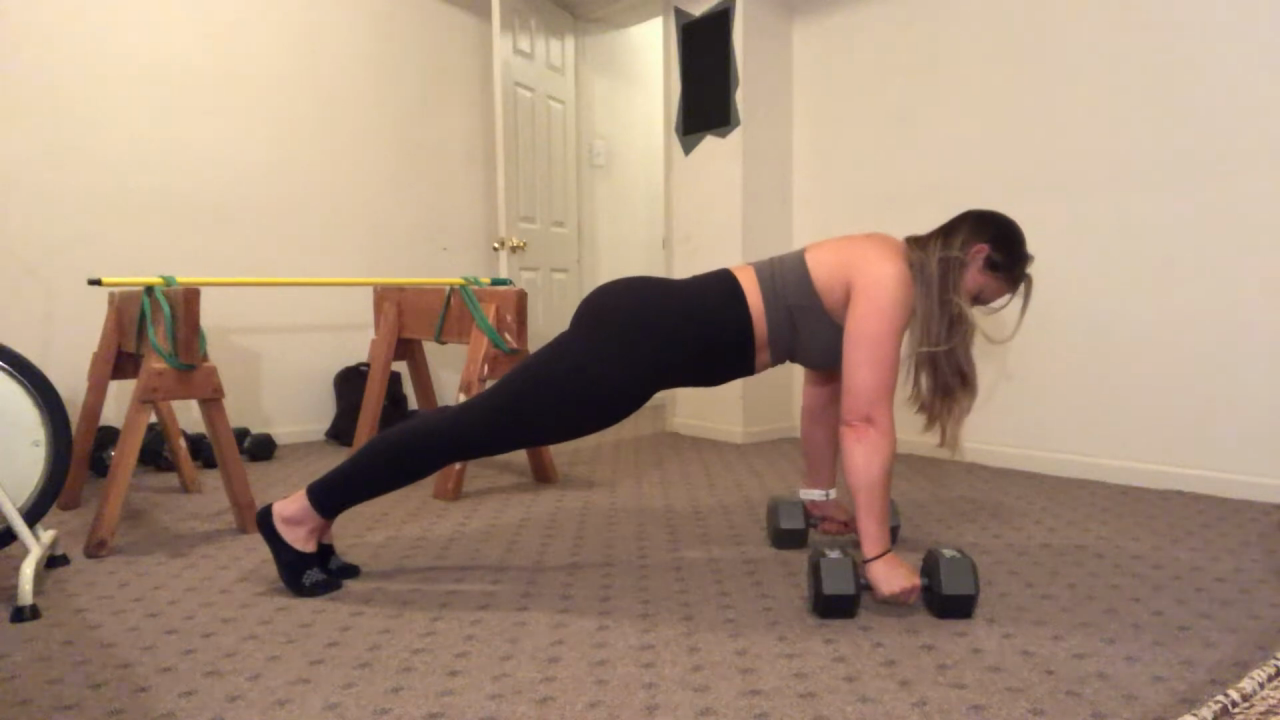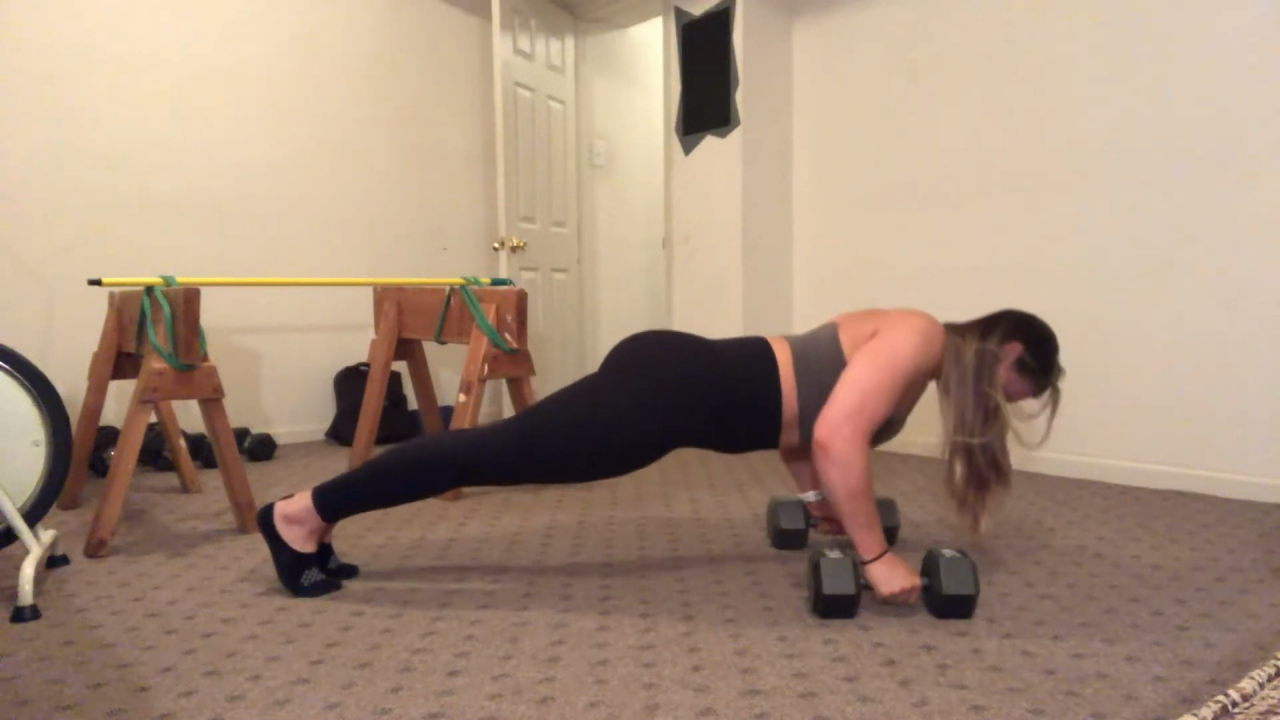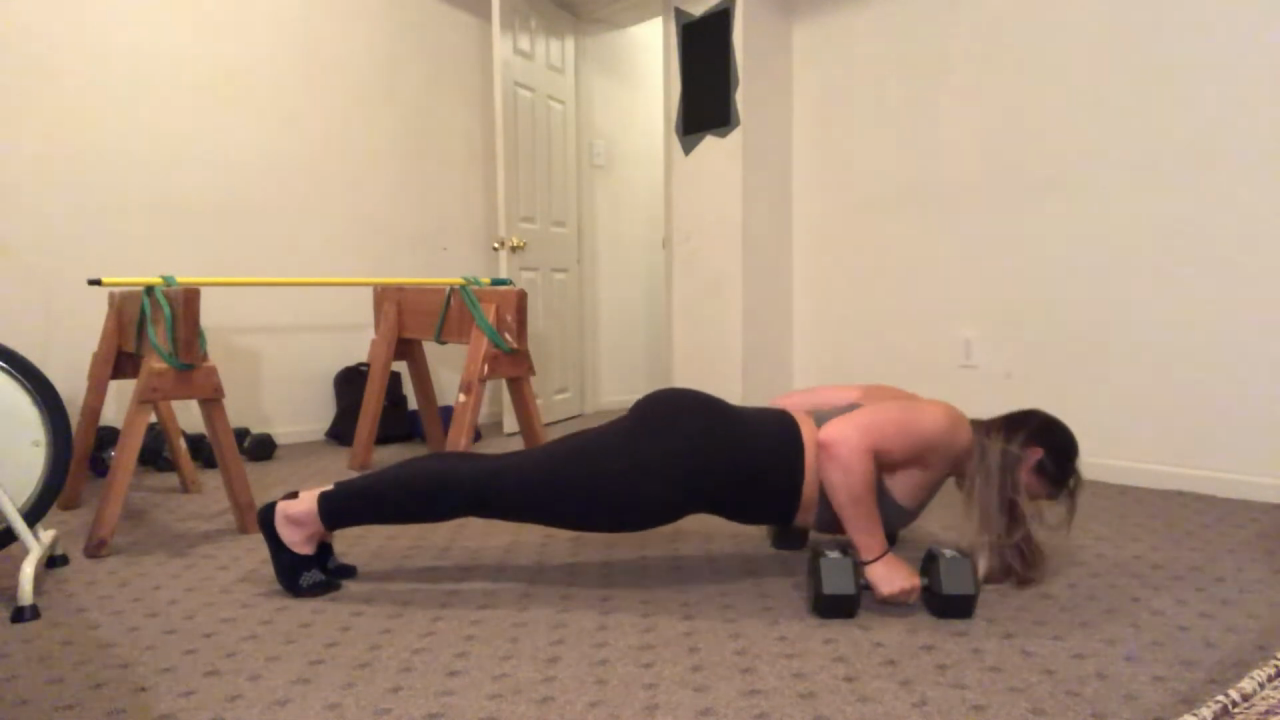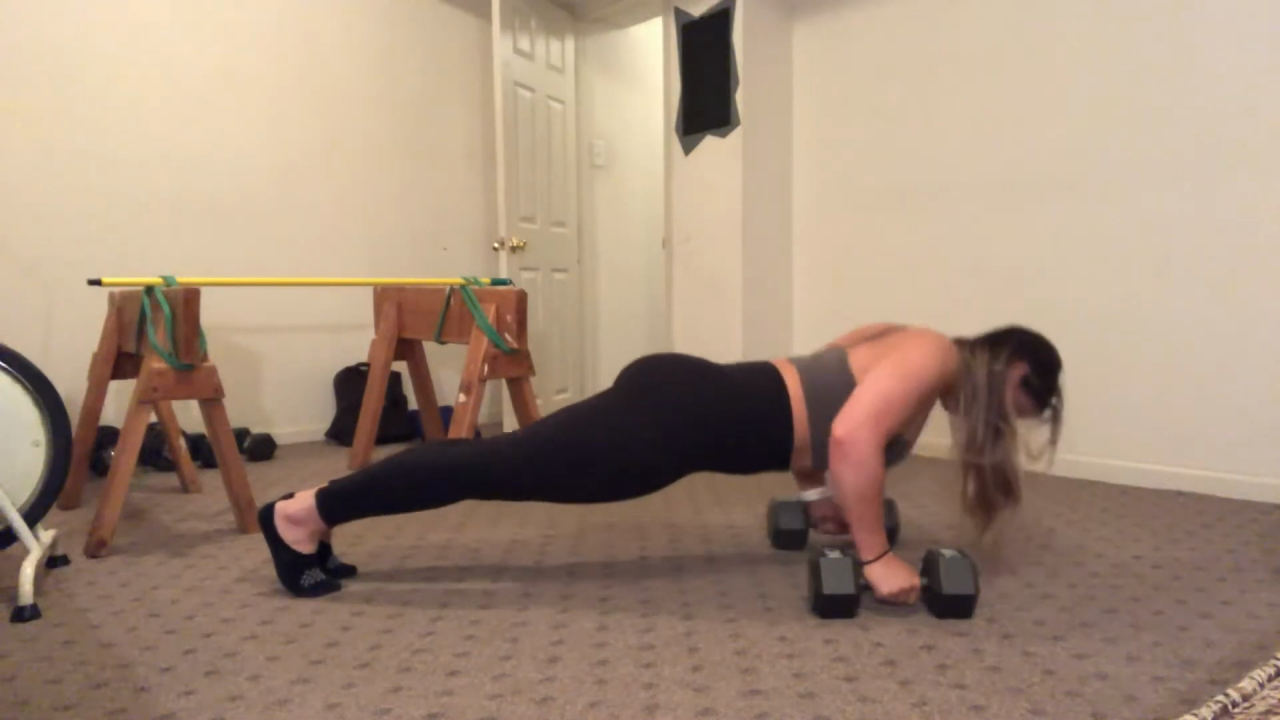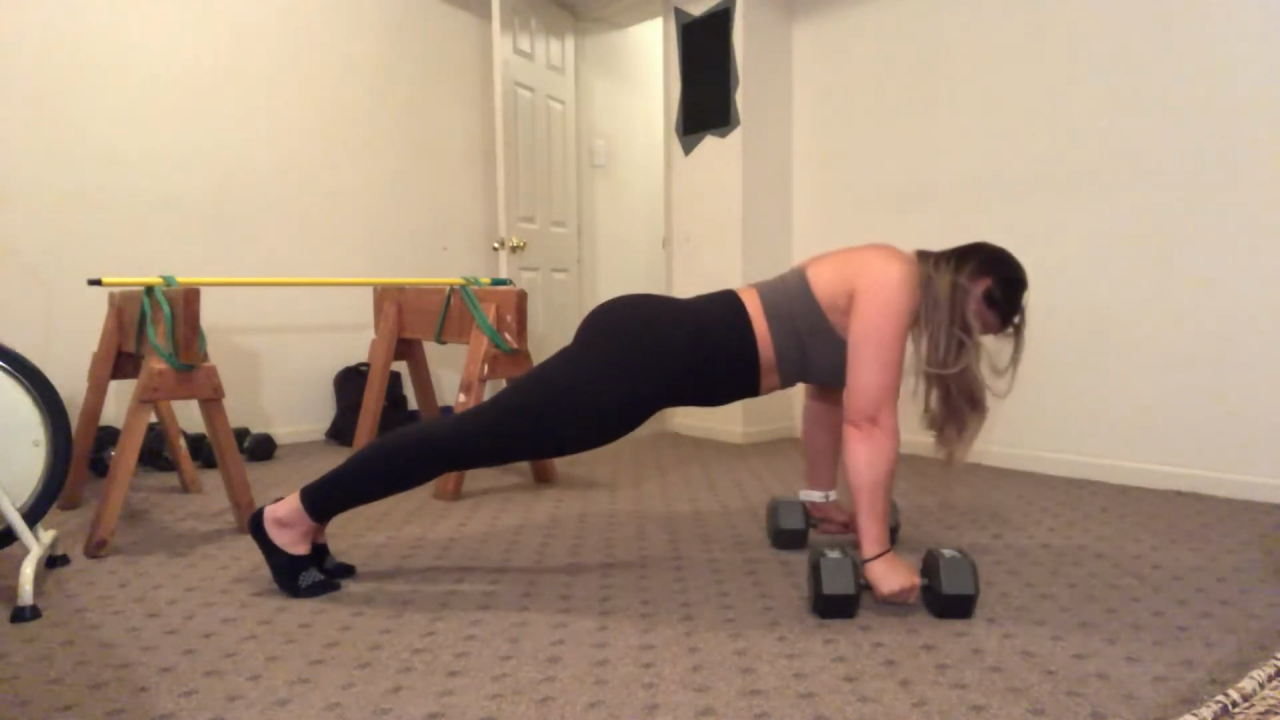
dt=1s
person 1, frame 1
left shoulder: (873, 270)
right shoulder: (891, 273)
left elbow: (825, 388)
right elbow: (865, 419)
left wrist: (820, 494)
right wrist: (878, 553)
left hip: (654, 327)
right hip: (643, 335)
left knee: (482, 425)
right knee: (478, 427)
left ankle: (316, 514)
right ankle: (298, 513)
person 1, frame 2
left shoulder: (902, 342)
right shoulder: (922, 339)
left elbow: (803, 424)
right elbow: (836, 437)
left wrist: (823, 503)
right wrist: (876, 557)
left hip: (680, 381)
right hip: (671, 390)
left knee: (498, 453)
right knee: (493, 455)
left ankle: (316, 515)
right ankle: (302, 512)
person 1, frame 3
left shoulder: (918, 422)
right shoulder: (949, 432)
right elbow: (842, 445)
left wrist: (817, 508)
right wrist: (876, 558)
left hip: (698, 435)
right hip: (693, 457)
left knee: (504, 478)
right knee: (500, 486)
left ankle: (320, 506)
right ankle: (304, 513)
person 1, frame 4
left shoulder: (903, 346)
right shoulder: (934, 357)
right elbow: (852, 439)
left wrist: (817, 499)
right wrist: (876, 556)
left hip: (685, 398)
right hip: (683, 418)
left knee: (502, 460)
right knee: (498, 468)
left ankle: (319, 505)
right ankle: (303, 512)
person 1, frame 5
left shoulder: (879, 282)
right shoulder: (896, 279)
left elbow: (827, 392)
right elbow: (868, 420)
left wrist: (820, 499)
right wrist: (876, 552)
left hip: (659, 347)
right hip: (648, 353)
left knee: (481, 437)
right knee: (477, 438)
left ankle: (308, 518)
right ankle: (291, 516)
